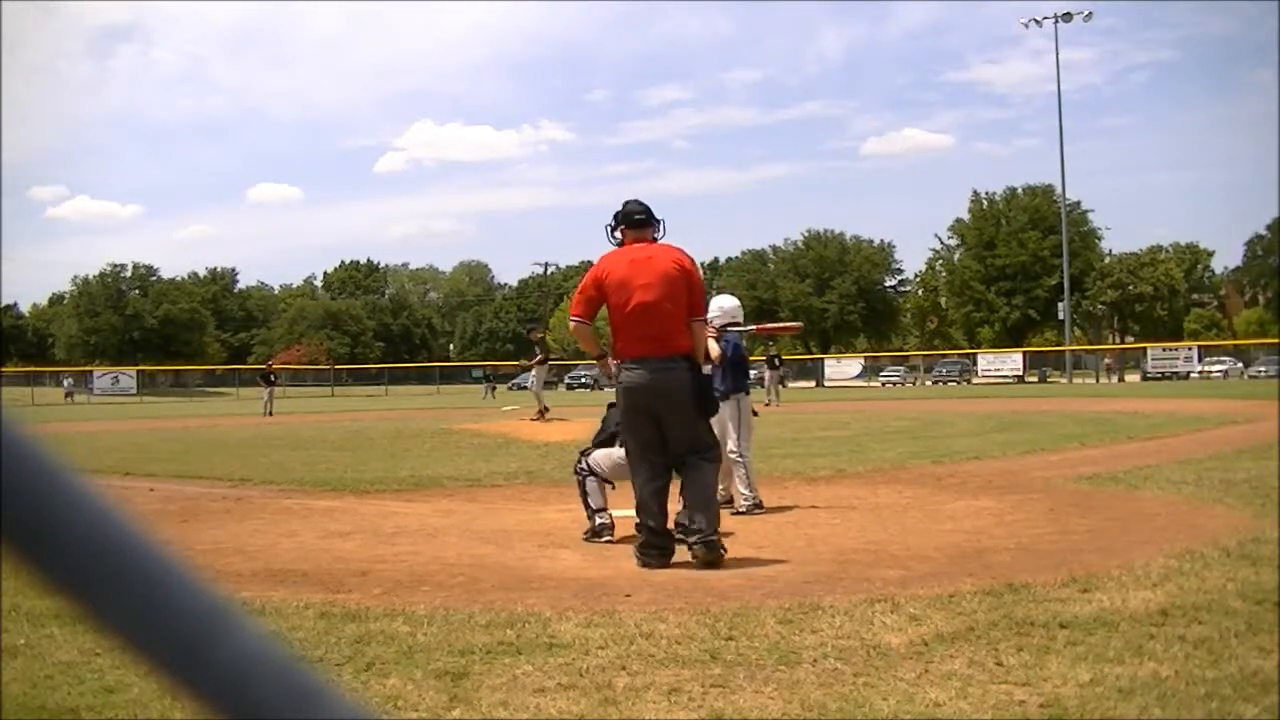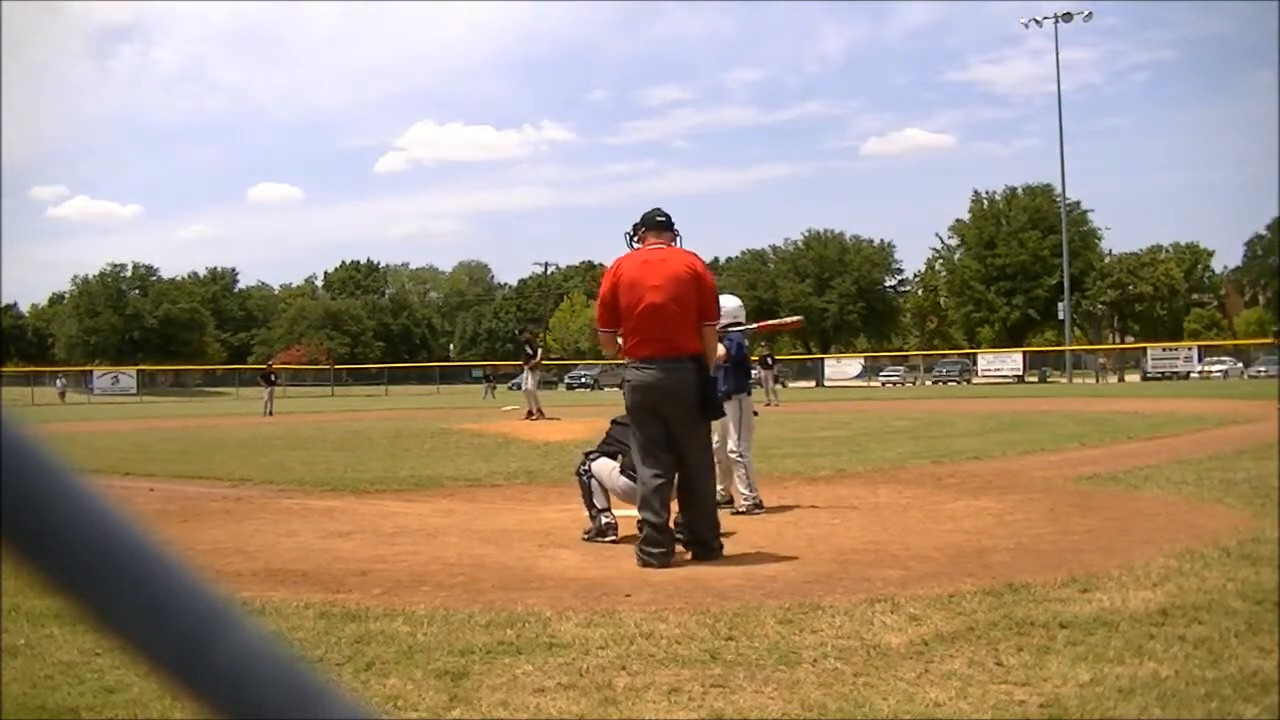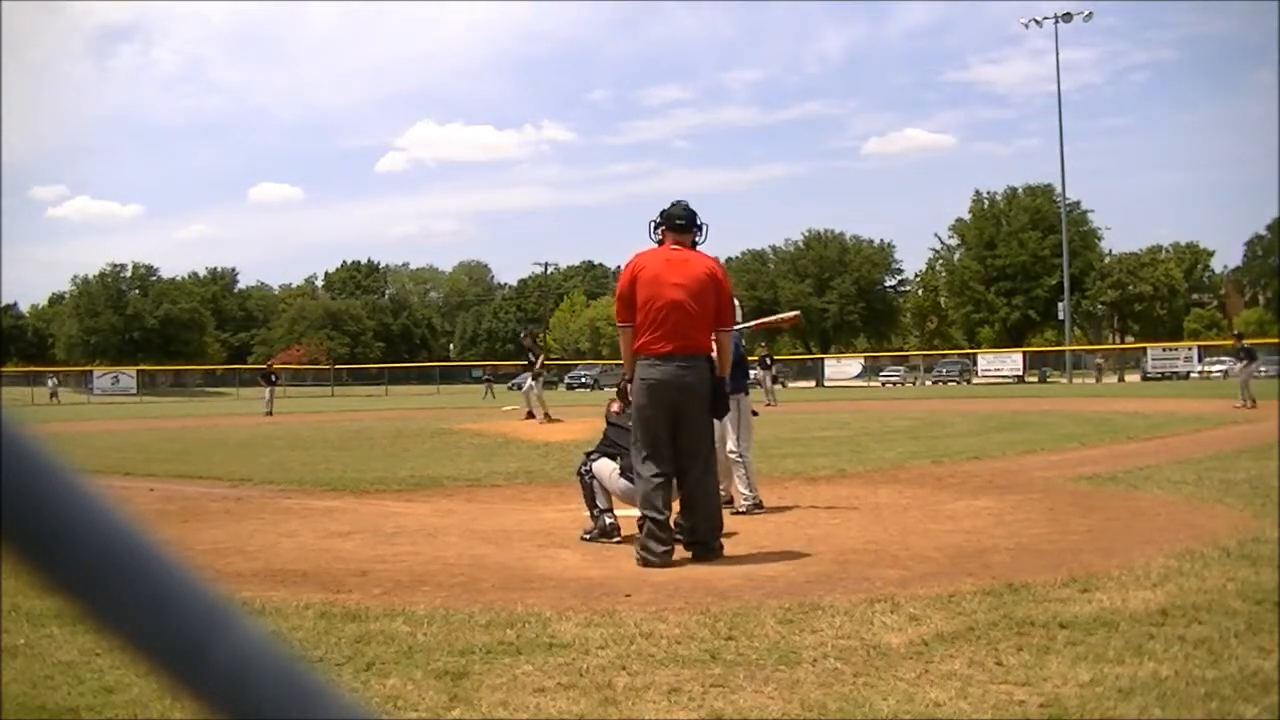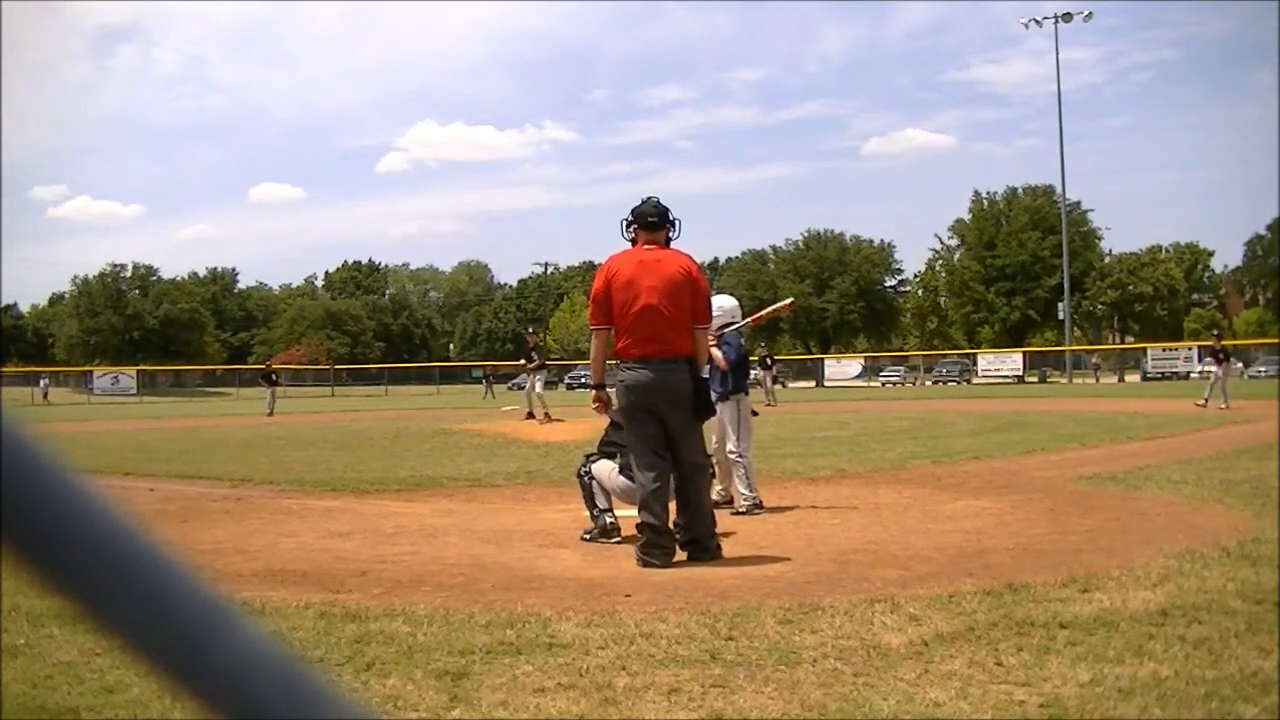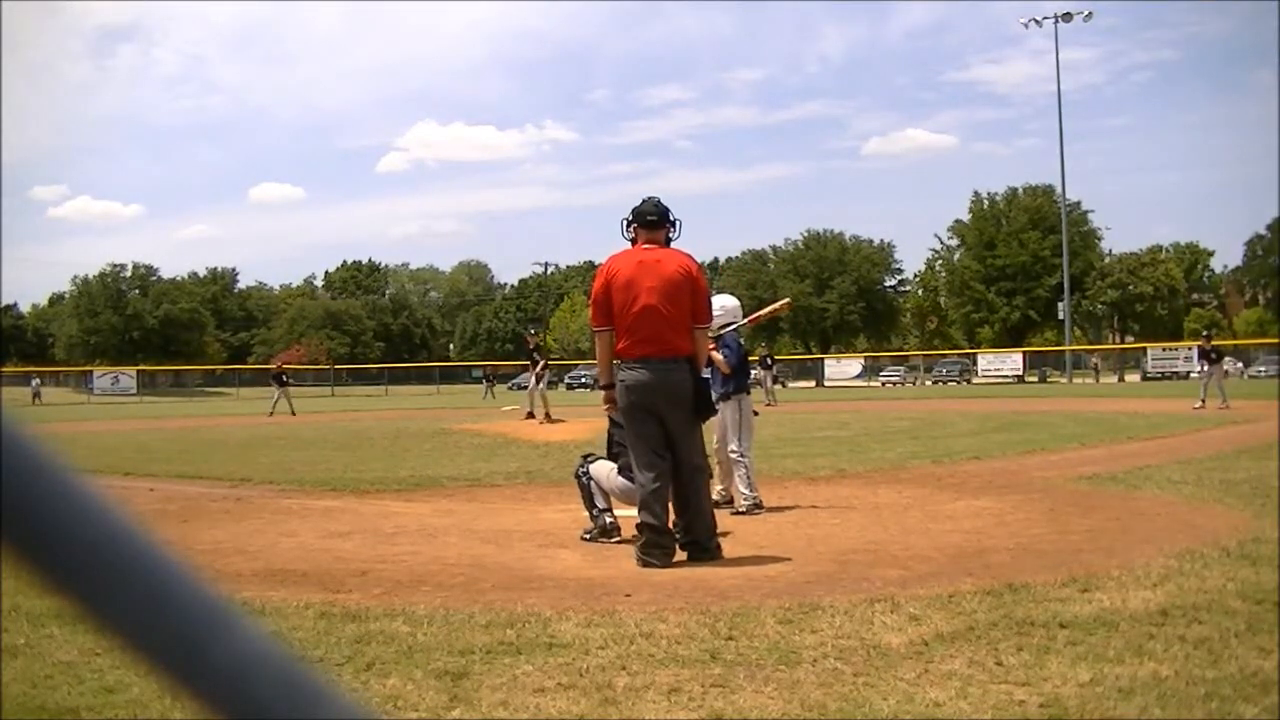
dt=0.7s
person 1, frame 1
left shoulder: (605, 266)
right shoulder: (680, 259)
left elbow: (577, 324)
right elbow: (698, 324)
left wrist: (602, 357)
right wrist: (697, 371)
left hip: (633, 376)
right hip: (677, 371)
left knee: (646, 467)
right knee: (700, 455)
left ankle: (653, 548)
right ankle: (703, 537)
person 1, frame 2
left shoulder: (619, 268)
right shoulder: (693, 264)
left elbow: (605, 335)
right elbow: (709, 329)
left wrist: (622, 353)
right wrist: (706, 375)
left hip: (640, 376)
right hip: (686, 372)
left knee: (651, 466)
right knee: (697, 462)
left ankle: (654, 548)
right ankle: (704, 542)
person 1, frame 3
left shoulder: (637, 265)
right shoulder: (711, 268)
left elbow: (626, 330)
right elbow: (724, 333)
left wrist: (628, 377)
right wrist: (722, 380)
left hip: (651, 372)
right hip: (697, 373)
left knee: (652, 463)
right knee: (699, 464)
left ankle: (654, 545)
right ankle: (704, 543)
person 1, frame 4
left shoulder: (611, 268)
right shoulder: (687, 266)
left elbow: (600, 332)
right elbow: (701, 330)
left wrist: (598, 385)
right wrist: (698, 376)
left hip: (633, 376)
right hip: (679, 373)
left knee: (649, 466)
right knee: (691, 463)
left ankle: (655, 548)
right ankle: (701, 543)
person 1, frame 5
left shoulder: (611, 268)
right shoulder: (687, 265)
left elbow: (602, 334)
right elbow: (700, 331)
left wrist: (607, 384)
right wrist: (697, 376)
left hip: (633, 376)
right hip: (678, 373)
left knee: (648, 465)
right knee: (690, 463)
left ankle: (654, 548)
right ankle: (700, 543)
person 2, frame 1
left shoulder: (732, 338)
right shoulder: (723, 337)
left elbow: (717, 356)
right elbow: (704, 354)
left wrist: (709, 337)
right wrist: (708, 337)
left hip: (734, 401)
right hip: (723, 401)
left knee: (736, 450)
right knee: (719, 449)
left ankle: (750, 500)
right ankle: (723, 494)
person 2, frame 2
left shoulder: (735, 337)
right shoulder: (726, 337)
left elbow: (722, 355)
left hip: (736, 401)
right hip: (725, 401)
left knee: (736, 450)
right knee: (719, 449)
left ankle: (750, 500)
right ankle: (722, 494)
person 2, frame 3
left shoulder: (732, 339)
left hip: (734, 400)
left knee: (736, 451)
right knee: (719, 450)
left ankle: (750, 500)
right ankle: (723, 494)
person 2, frame 4
left shoulder: (731, 338)
right shoulder: (722, 338)
left elbow: (725, 363)
left wrist: (710, 344)
left hip: (734, 401)
right hip: (722, 401)
left knee: (736, 450)
right knee: (719, 449)
left ankle: (750, 500)
right ankle: (722, 494)
person 2, frame 5
left shoulder: (730, 338)
right shoulder: (721, 338)
left elbow: (726, 366)
left wrist: (709, 347)
left hip: (735, 401)
right hip: (724, 401)
left knee: (737, 450)
right knee: (721, 448)
left ankle: (750, 500)
right ankle: (722, 494)
